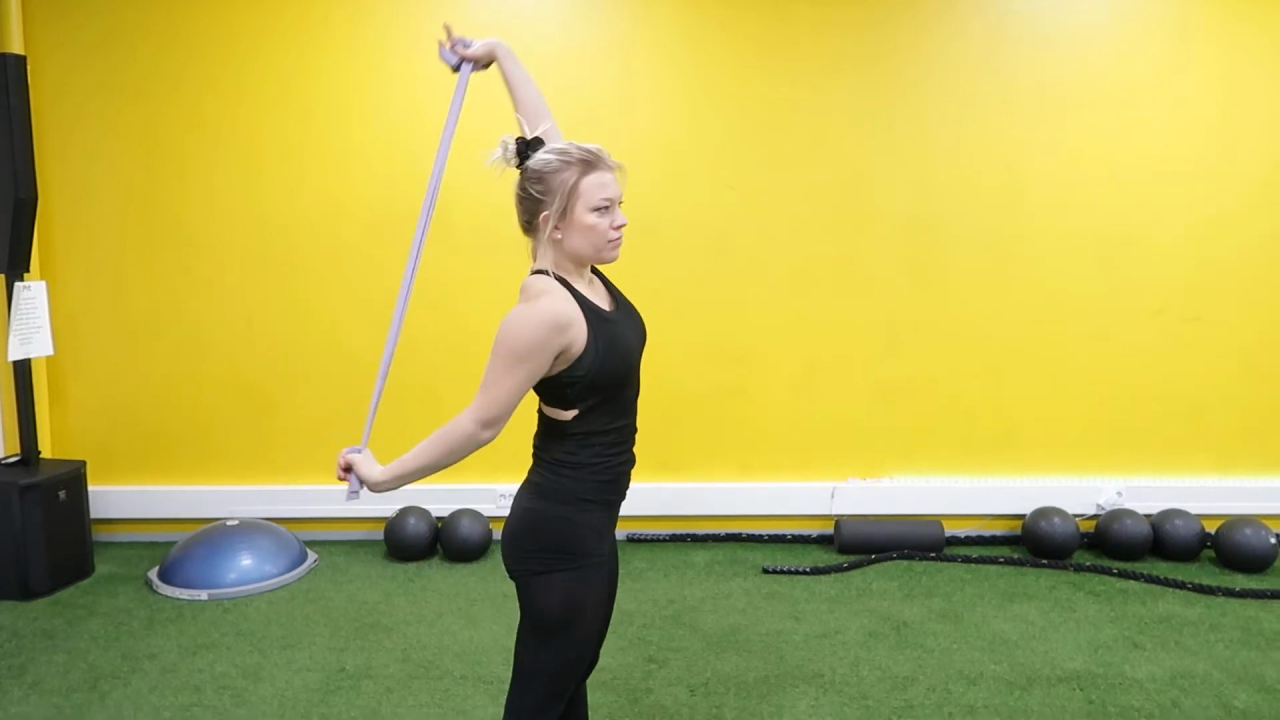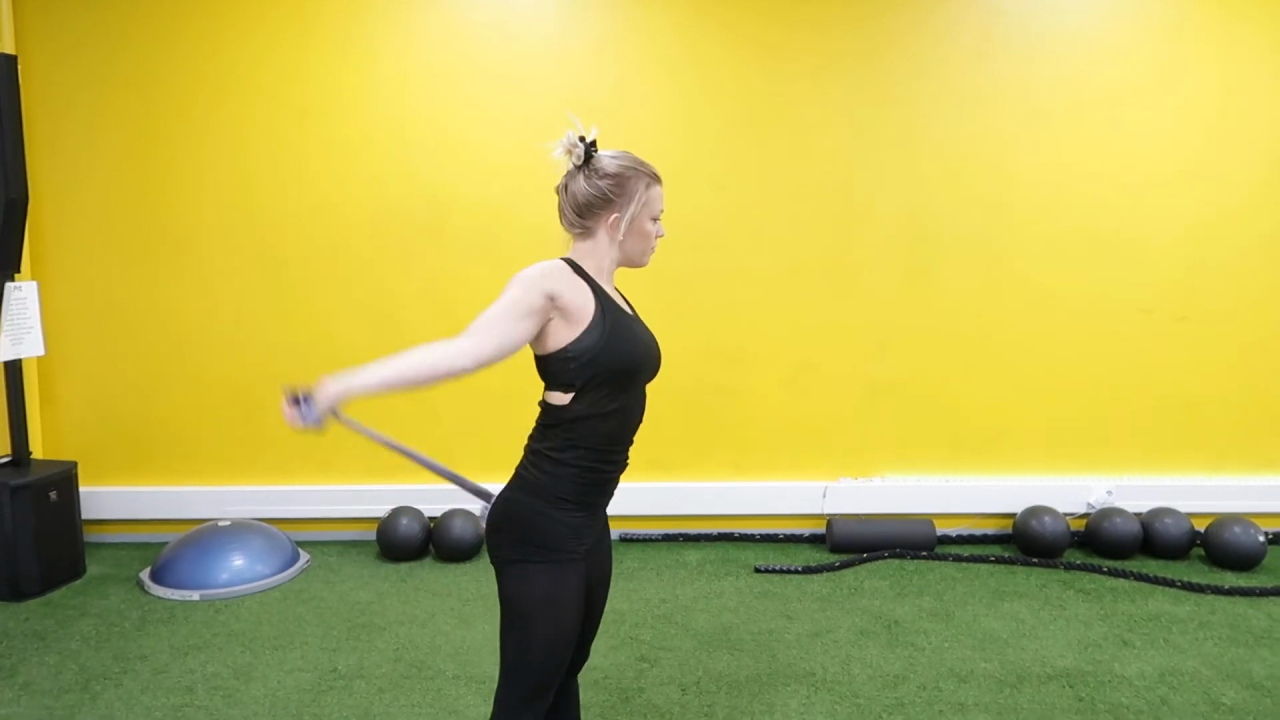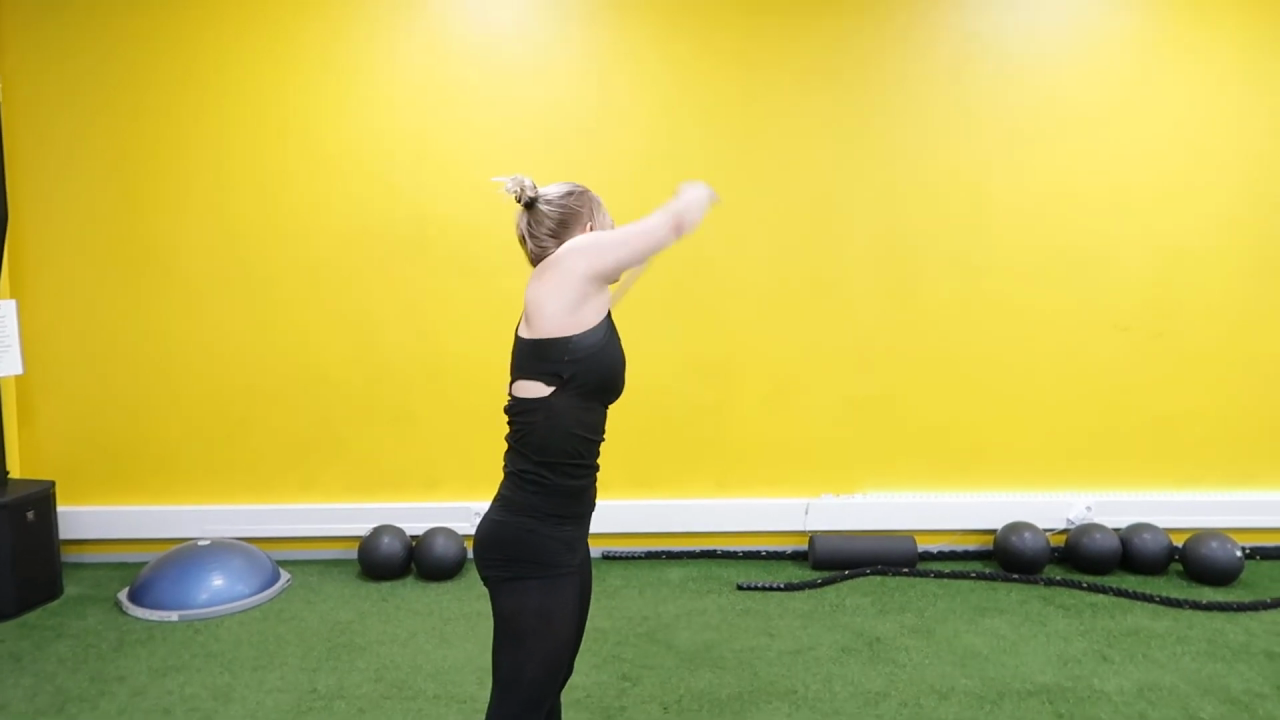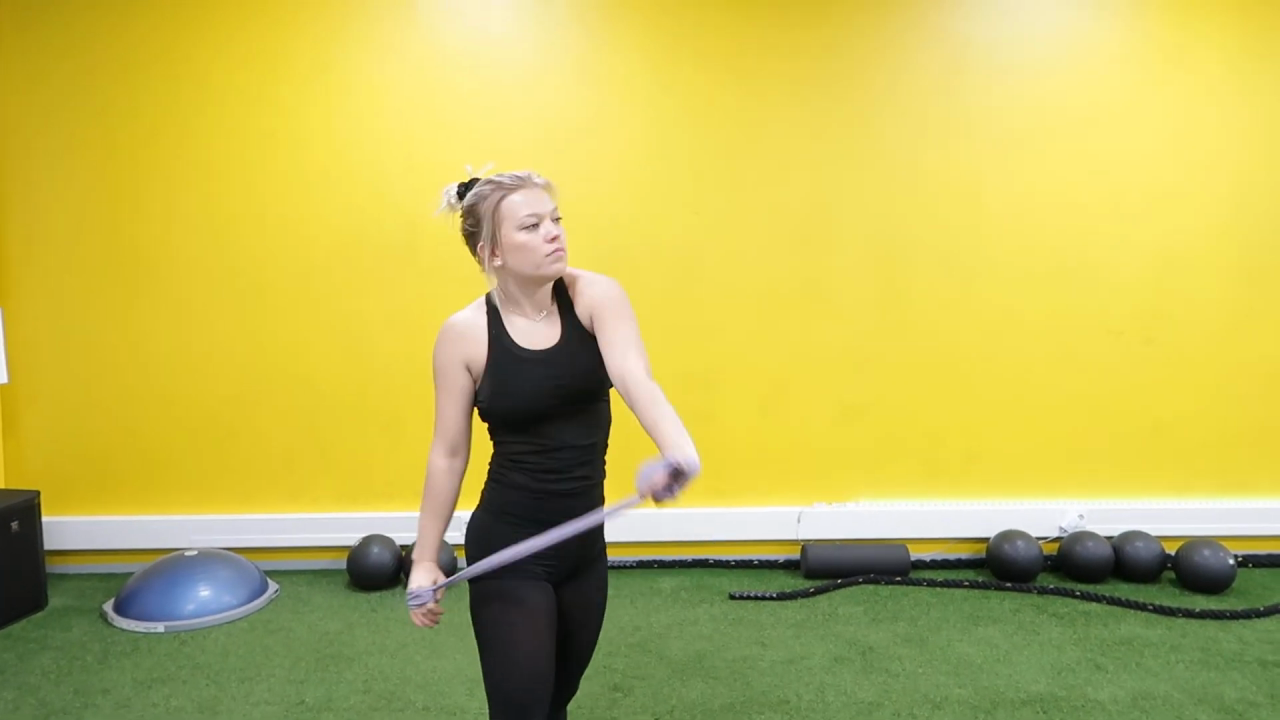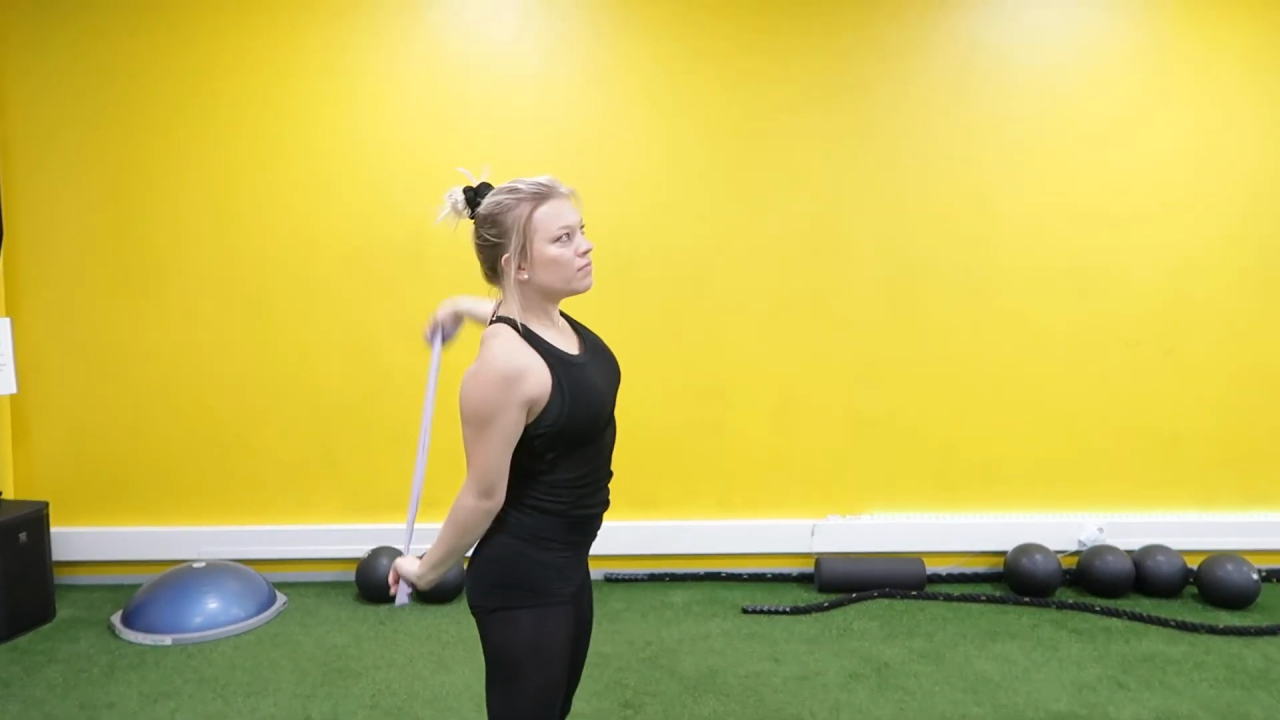
dt=1s
person 1, frame 1
left shoulder: (582, 270)
right shoulder: (546, 310)
left elbow: (550, 142)
right elbow: (481, 423)
left wrist: (501, 61)
right wrist: (385, 475)
left hip: (583, 525)
right hip: (558, 532)
person 1, frame 2
left shoulder: (606, 294)
right shoulder: (553, 286)
right elbow: (465, 350)
right wrist: (347, 385)
left hip: (583, 523)
right hip: (539, 527)
person 1, frame 3
left shoulder: (565, 309)
right shoulder: (567, 267)
right elbow: (670, 221)
right wrist: (697, 195)
left hip: (555, 539)
right hip: (530, 547)
person 1, frame 4
left shoulder: (596, 296)
right shoulder: (465, 334)
left elbow: (636, 378)
right elbow: (448, 454)
left wrist: (678, 447)
right wrist: (425, 557)
left hip: (583, 540)
right hip: (509, 547)
person 1, frame 5
left shoulder: (548, 314)
right shoulder: (505, 365)
right elbow: (482, 494)
right wrist: (427, 568)
left hip: (565, 568)
right hip: (521, 579)
